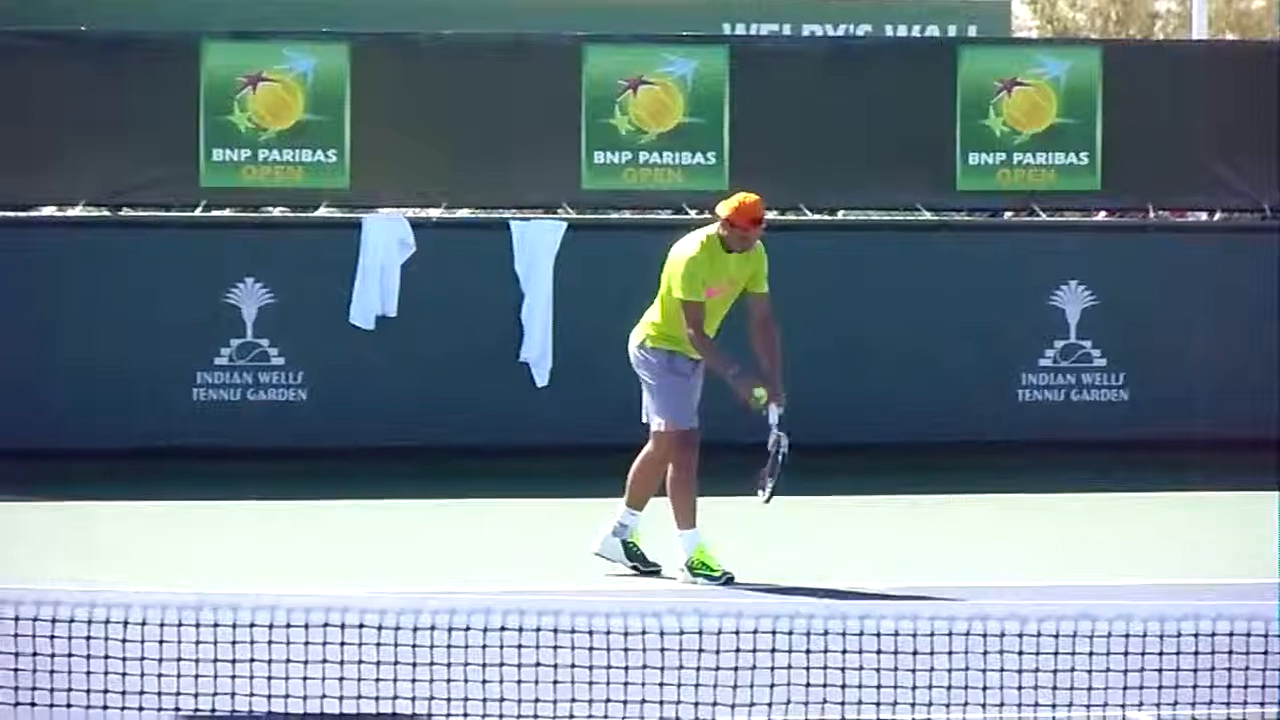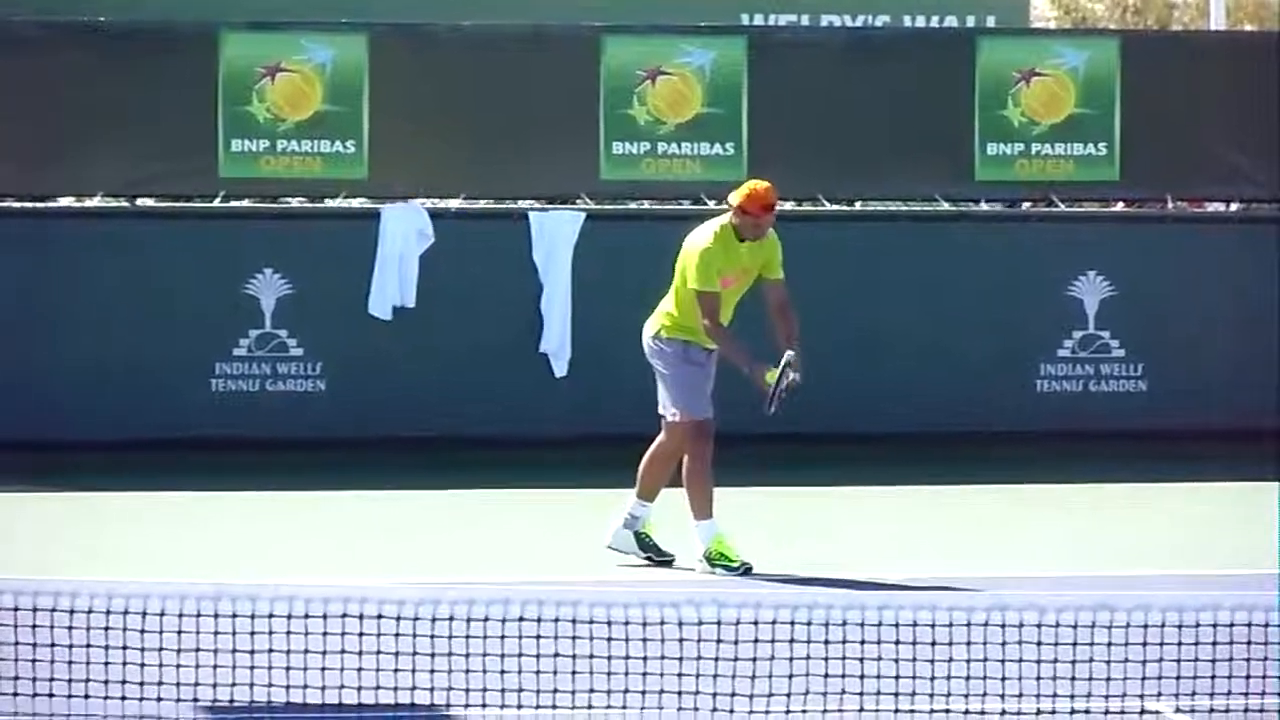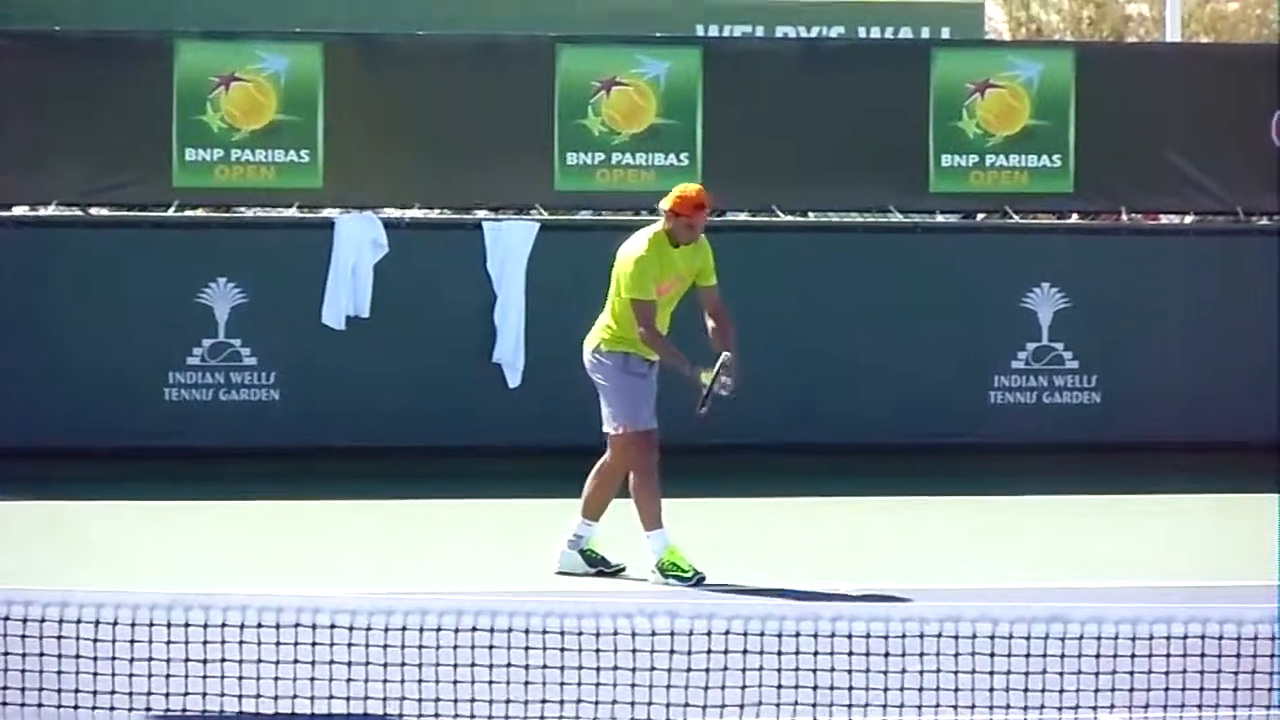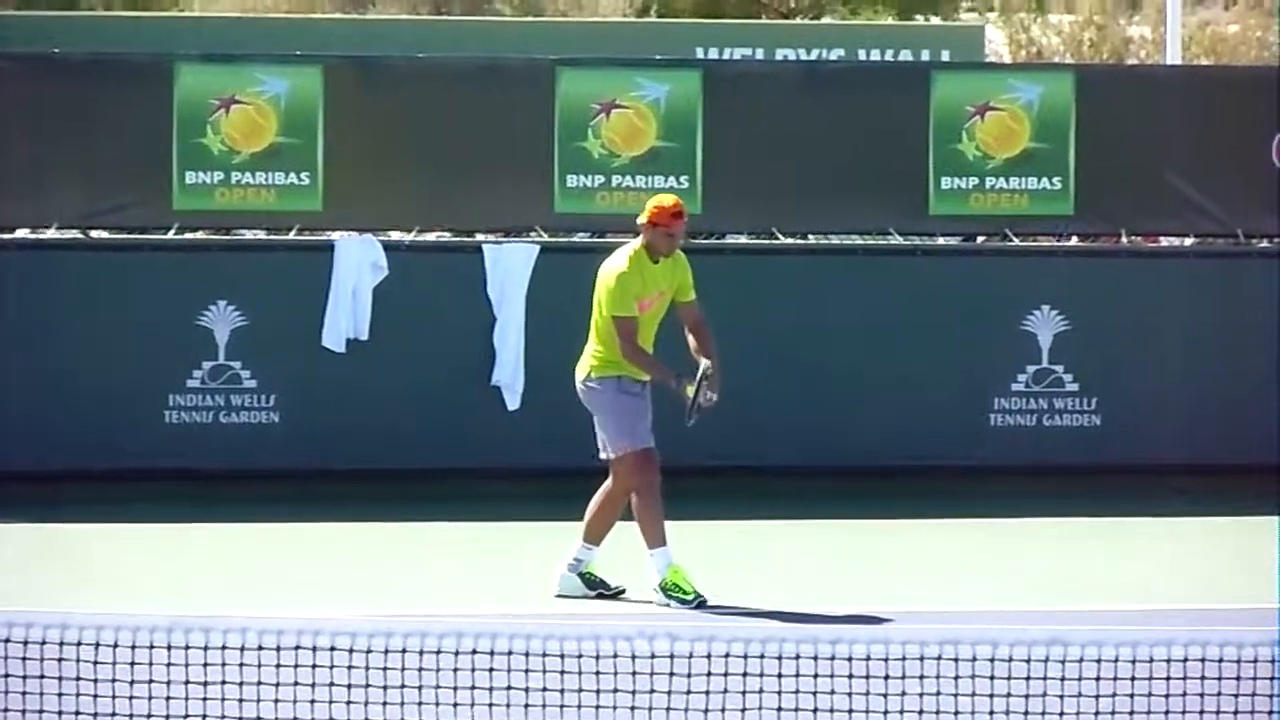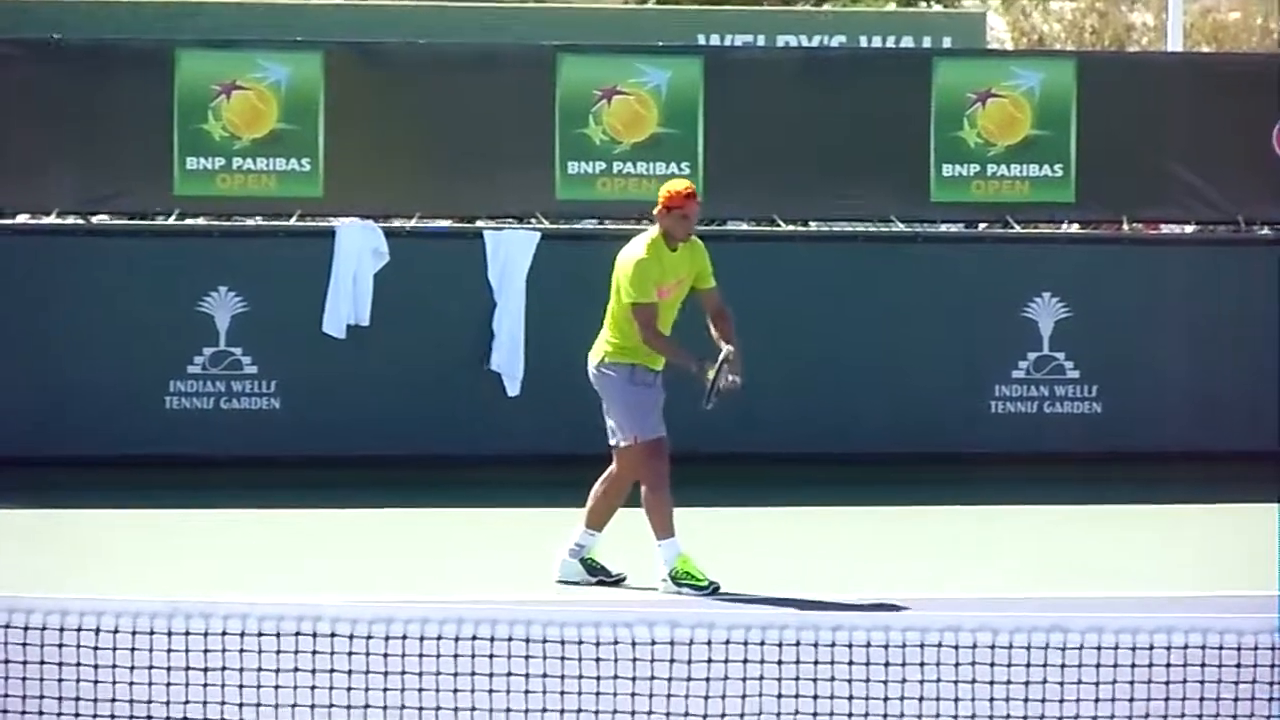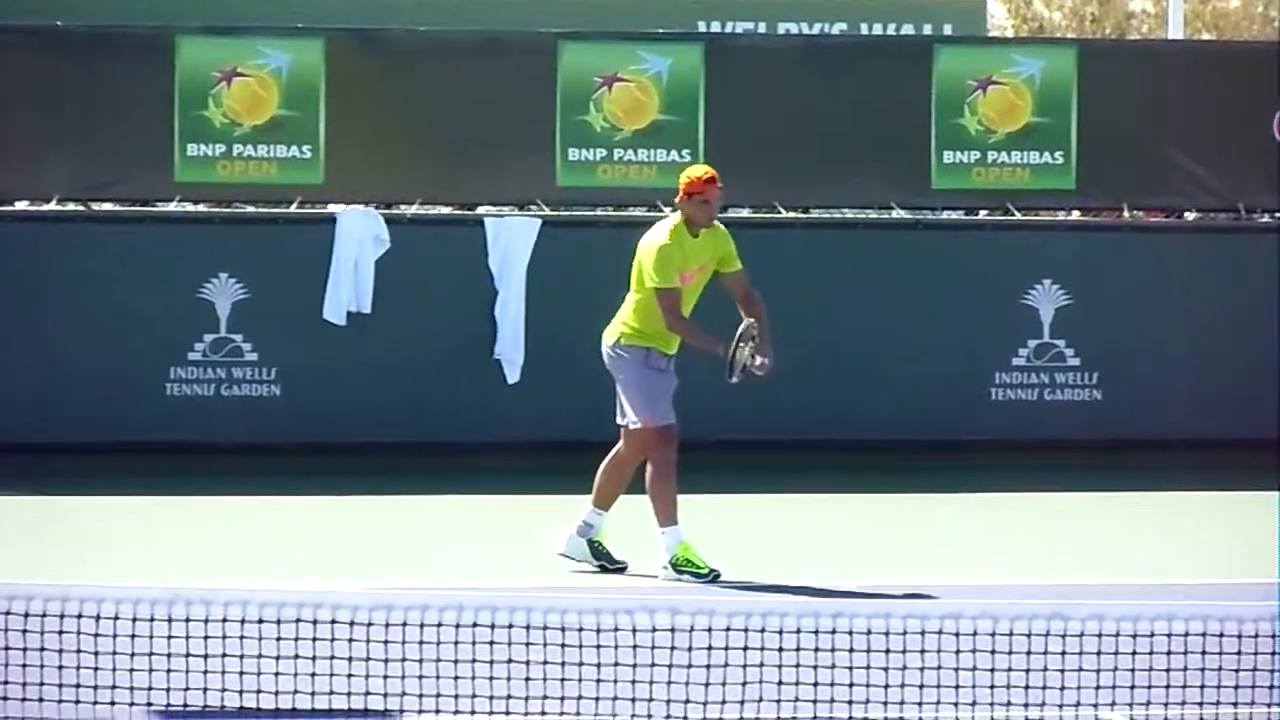
dt=0.3s
person 1, frame 1
left shoulder: (755, 254)
right shoulder: (691, 256)
left elbow: (762, 319)
right elbow: (694, 331)
left wrist: (773, 378)
right wrist: (735, 376)
left hip: (690, 354)
right hip: (660, 348)
left knee: (661, 446)
right knee: (683, 446)
left ankle: (618, 535)
right ankle: (692, 554)
person 1, frame 2
left shoulder: (767, 241)
right shoulder: (705, 246)
left elbow: (780, 304)
right elbow: (710, 321)
left wrist: (791, 355)
right wrist: (751, 367)
left hip: (701, 344)
right hip: (674, 339)
left knee: (674, 438)
right knee: (698, 437)
left ankle: (630, 527)
right ankle: (711, 546)
person 1, frame 3
left shoulder: (699, 248)
right shoulder: (639, 255)
left elbow: (714, 309)
right elbow: (645, 329)
left wrist: (726, 357)
right wrist: (689, 369)
left hip: (641, 356)
right hip: (615, 353)
left knee: (620, 454)
right knee: (644, 449)
left ankle: (575, 546)
right ankle: (661, 556)
person 1, frame 4
left shoulder: (677, 263)
right shoulder: (621, 272)
left elbow: (694, 323)
right elbow: (628, 347)
left wrist: (708, 366)
right wrist: (676, 381)
left hip: (632, 379)
right hip: (607, 377)
left knee: (623, 479)
right knee: (645, 470)
left ankle: (576, 571)
right ankle: (666, 576)
person 1, frame 5
left shoulder: (695, 251)
right shoulder: (639, 259)
left elbow: (716, 310)
right elbow: (649, 333)
left wrist: (729, 352)
right wrist: (695, 366)
left hip: (644, 367)
right hip: (620, 364)
left knee: (626, 466)
right knee: (654, 460)
left ankle: (576, 556)
right ankle: (674, 565)
person 1, frame 6
left shoulder: (718, 236)
right shoulder: (662, 244)
left elbow: (745, 295)
right elbow: (672, 319)
left wrist: (761, 342)
right wrist: (722, 347)
left hip: (655, 350)
right hip: (634, 346)
left knee: (633, 446)
right knee: (663, 442)
left ankle: (584, 534)
right ankle: (675, 552)
